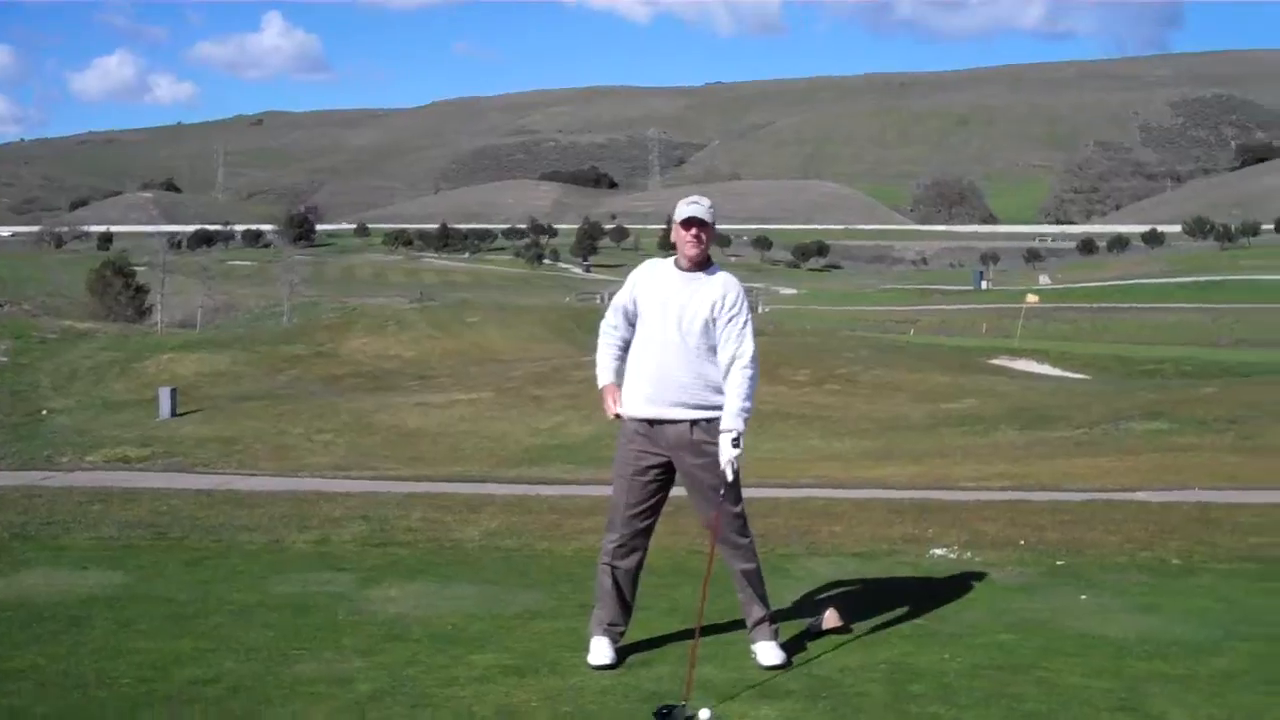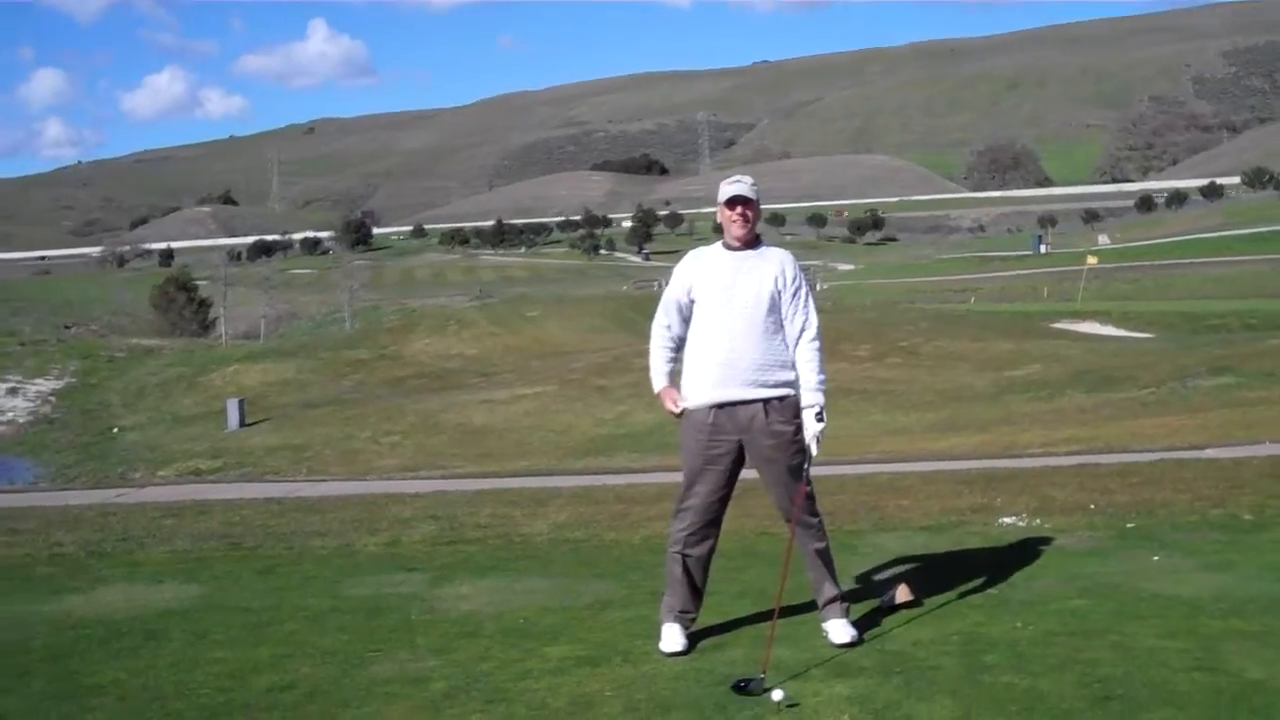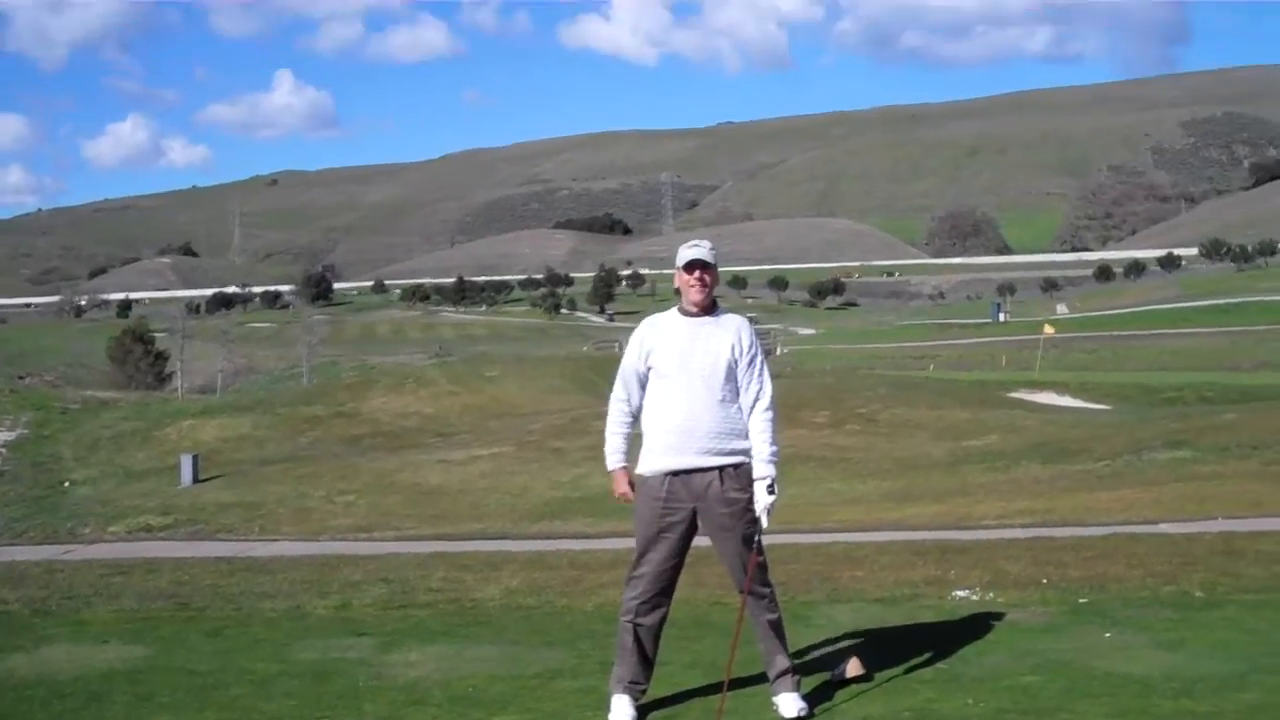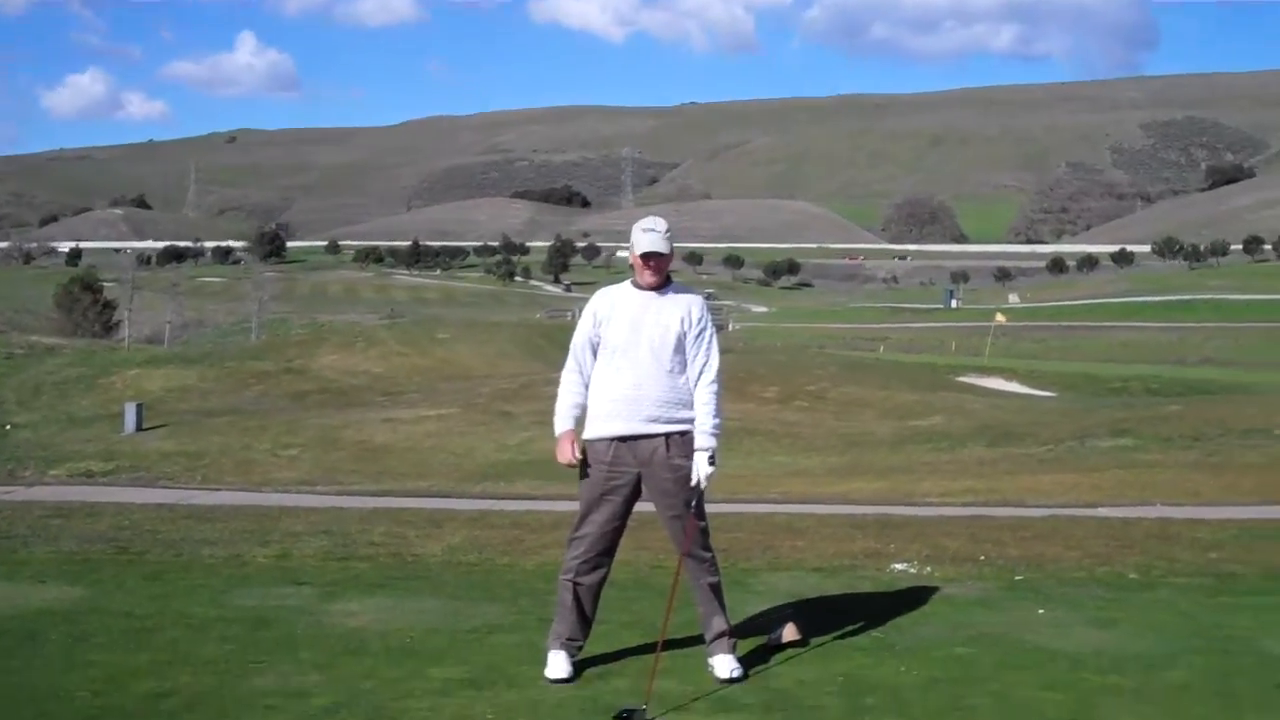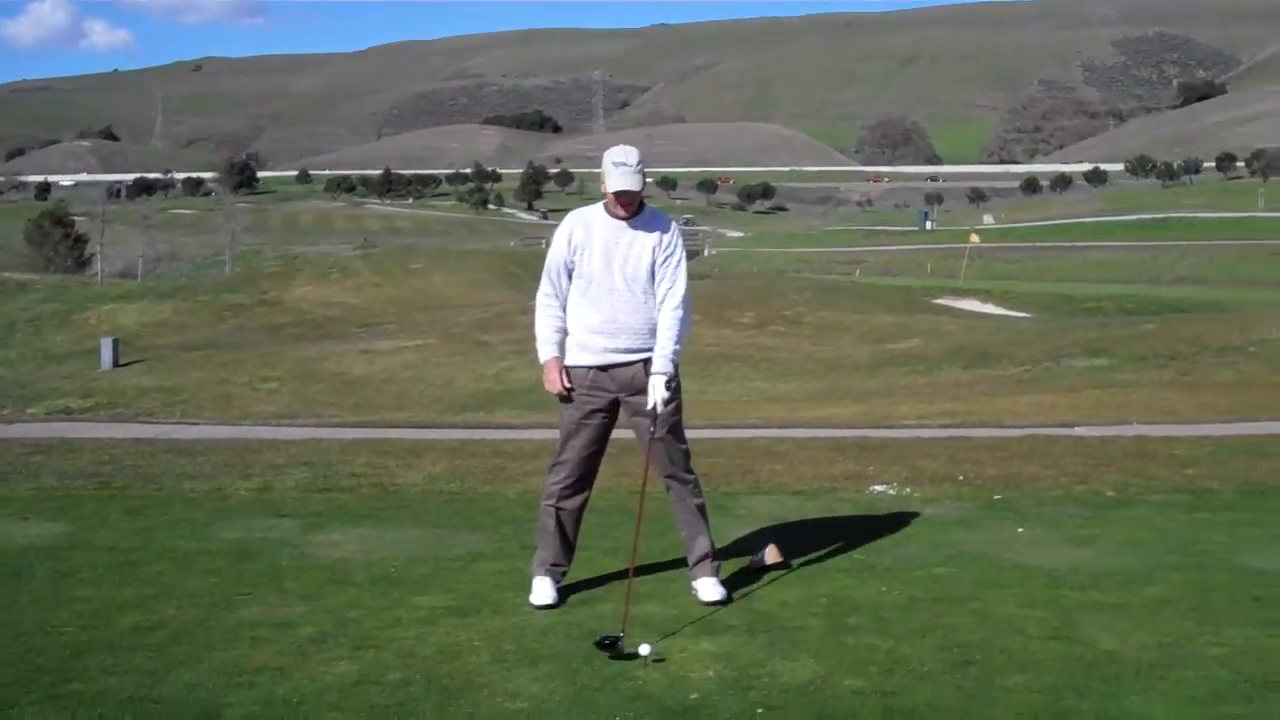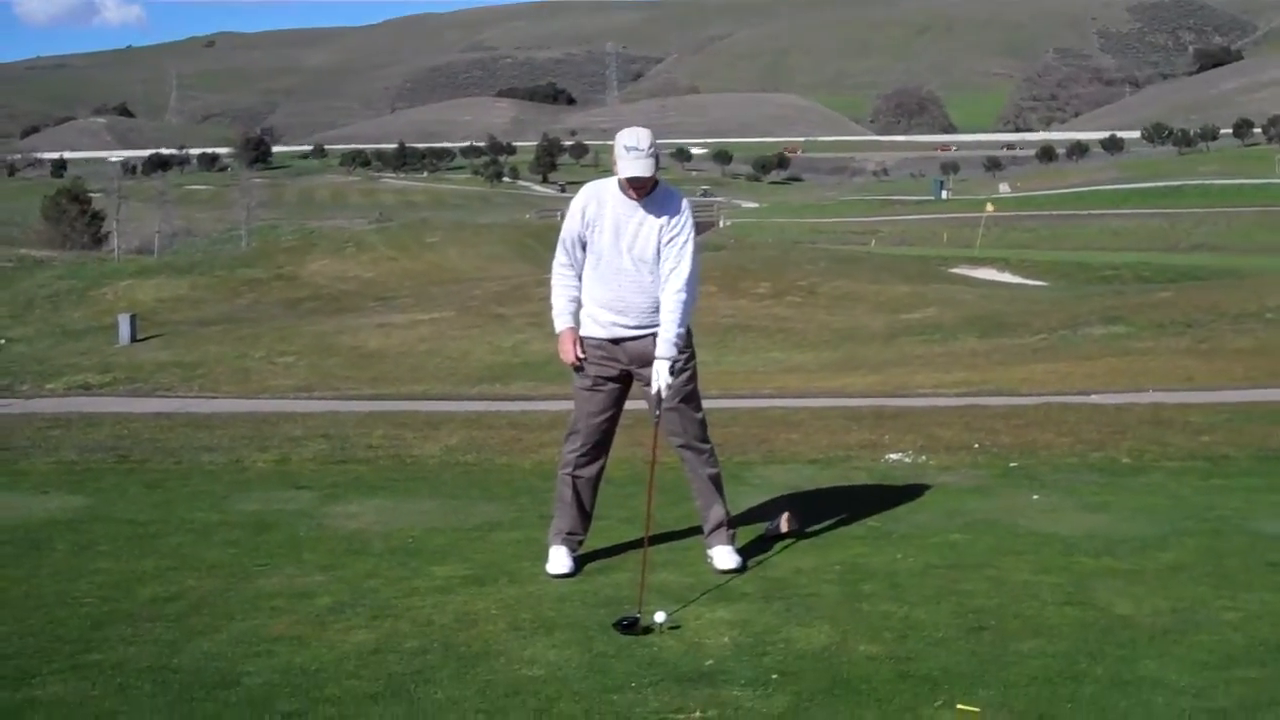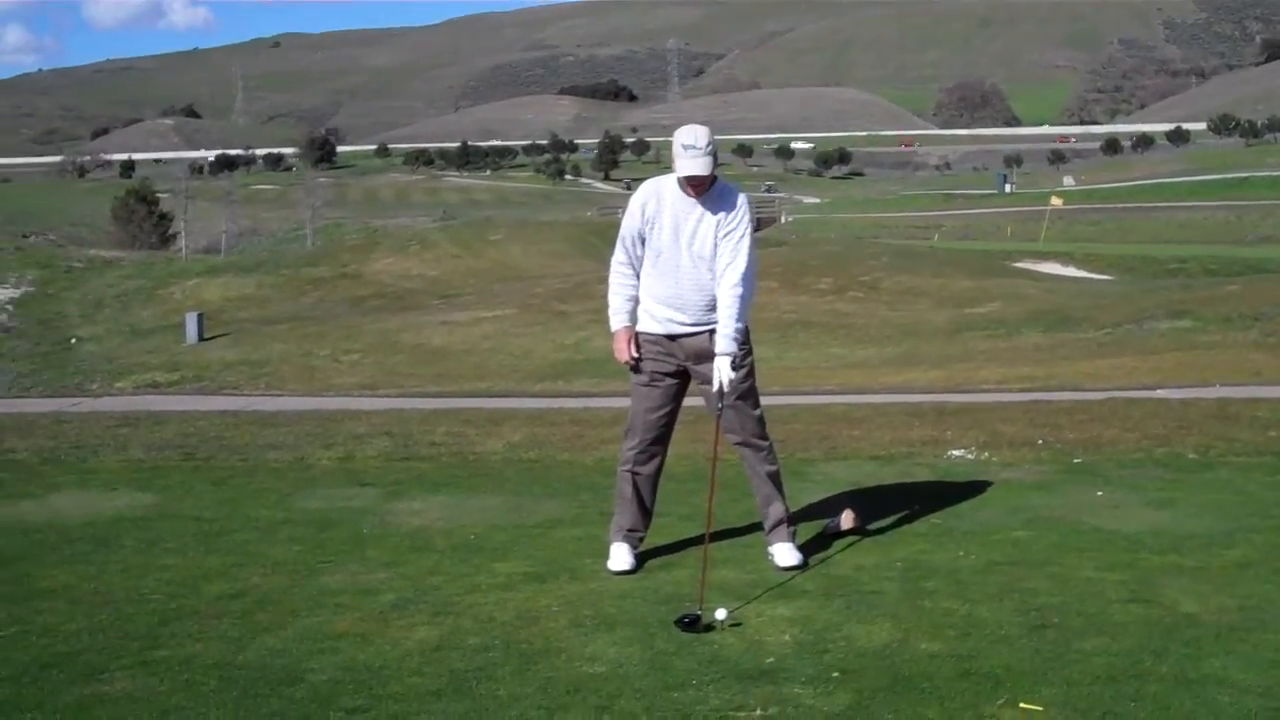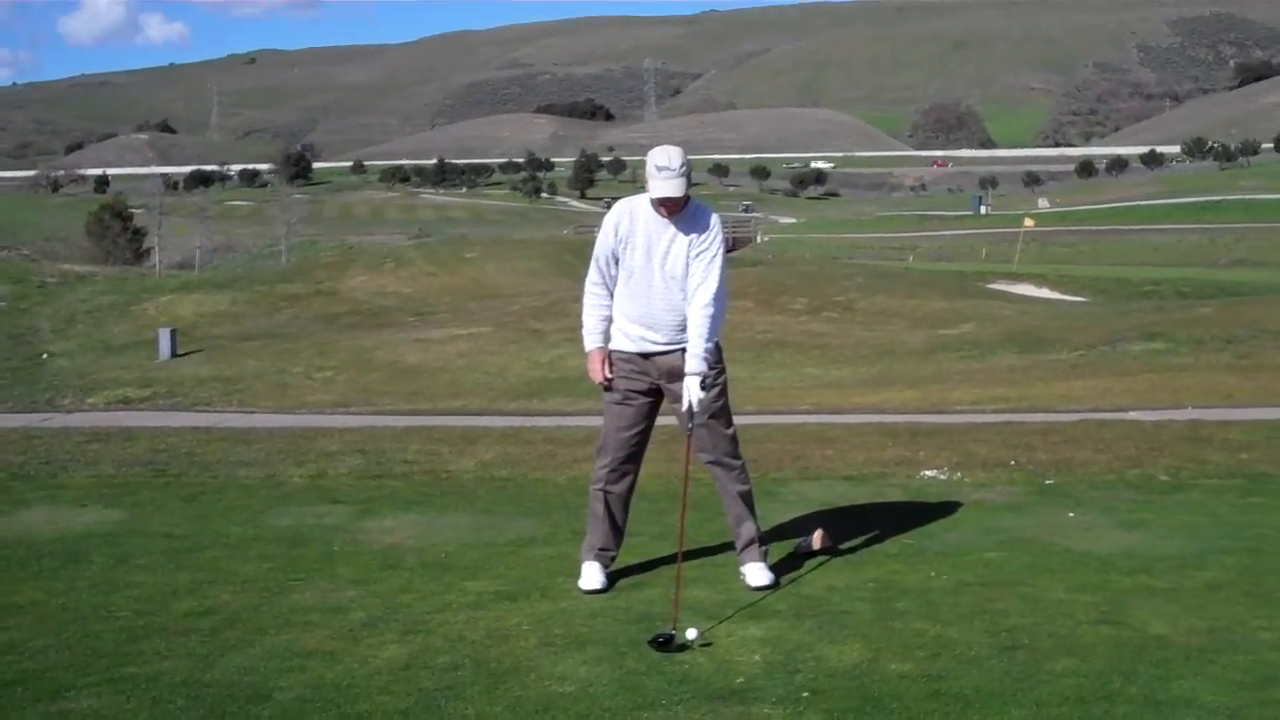
dt=0.4s
person 1, frame 1
left shoulder: (727, 289)
right shoulder: (647, 274)
left elbow: (740, 364)
right elbow: (614, 328)
left wrist: (732, 427)
right wrist: (608, 382)
left hip: (704, 428)
right hip: (641, 424)
left knee: (732, 532)
right knee: (623, 531)
left ankle: (762, 631)
right ankle: (605, 631)
person 1, frame 2
left shoulder: (781, 263)
right shoulder: (695, 264)
left elbow: (805, 336)
right elbow: (666, 327)
left wrist: (814, 400)
right wrist: (662, 382)
left hip: (774, 407)
right hip: (707, 410)
left knee: (802, 512)
right knee: (694, 518)
left ankle: (833, 609)
right ankle: (676, 618)
person 1, frame 3
left shoulder: (739, 331)
right shoulder: (651, 331)
left elbow: (759, 407)
right elbow: (624, 399)
left wrist: (764, 474)
right wrist: (617, 462)
left hip: (729, 476)
right hip: (662, 477)
left knee: (754, 582)
right knee: (646, 586)
person 1, frame 4
left shoulder: (691, 305)
right shoulder: (604, 301)
left elbow: (706, 380)
right elbow: (577, 371)
left wrist: (705, 445)
right wrist: (564, 428)
left hip: (673, 444)
right hip: (608, 444)
left knee: (696, 548)
right knee: (588, 549)
left ankle: (720, 647)
right ankle: (563, 646)
person 1, frame 5
left shoulder: (663, 230)
right shoulder: (576, 225)
left elbow: (673, 303)
right elbow: (550, 295)
left wrist: (662, 369)
right wrist: (550, 355)
left hip: (647, 369)
right hip: (587, 369)
left knee: (677, 470)
right knee: (568, 473)
left ankle: (704, 568)
right ankle: (547, 571)
person 1, frame 6
left shoulder: (675, 208)
right shoulder: (590, 199)
left elbow: (677, 285)
right elbow: (567, 266)
left wrist: (665, 354)
right wrist: (565, 324)
left hip: (660, 340)
right hip: (600, 341)
left knee: (692, 439)
right knee: (583, 442)
left ankle: (719, 538)
right ankle: (563, 541)
person 1, frame 7
left shoulder: (733, 204)
right shoulder: (648, 196)
left elbow: (734, 280)
right elbow: (624, 264)
left wrist: (725, 350)
right wrist: (621, 323)
left hip: (717, 337)
right hip: (657, 337)
left knee: (750, 435)
right knee: (642, 440)
left ankle: (780, 534)
right ankle: (624, 538)
person 1, frame 8
left shoulder: (707, 224)
right shoulder: (622, 215)
left elbow: (705, 299)
right elbow: (599, 283)
left wrist: (694, 369)
right wrist: (595, 344)
left hip: (690, 356)
right hip: (630, 356)
left knee: (723, 455)
right knee: (614, 458)
left ankle: (751, 553)
right ankle: (596, 557)
